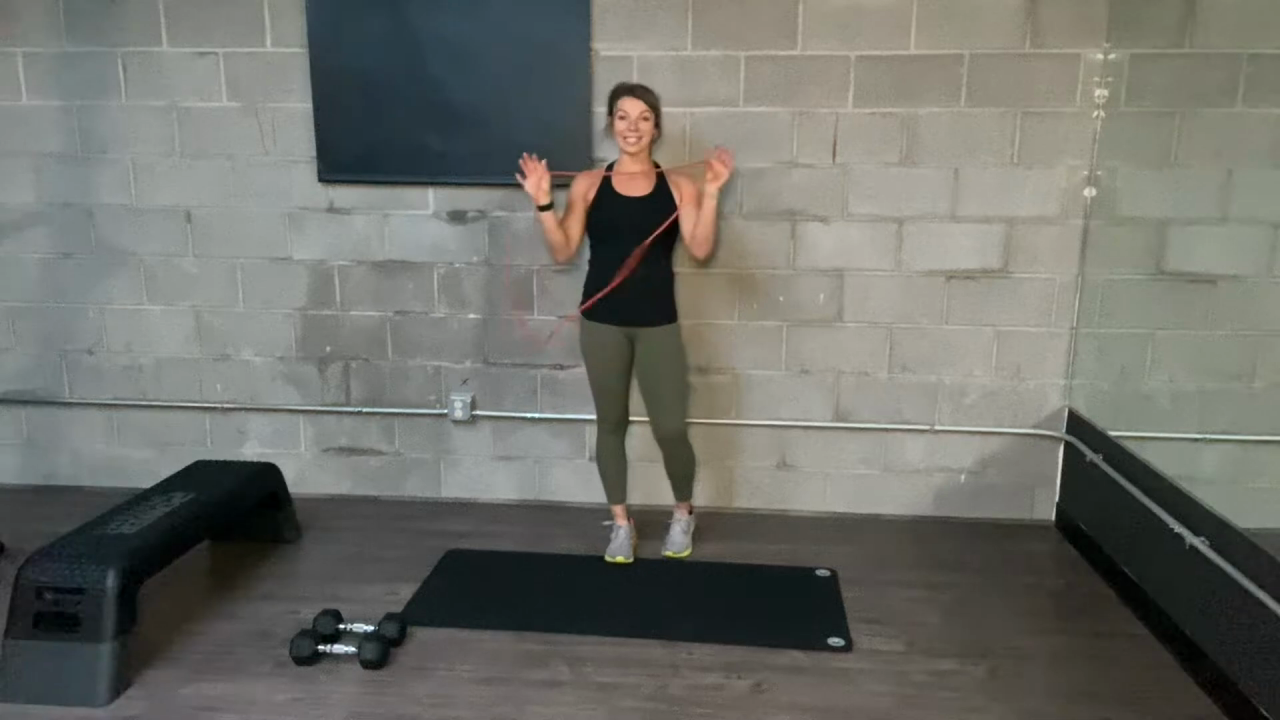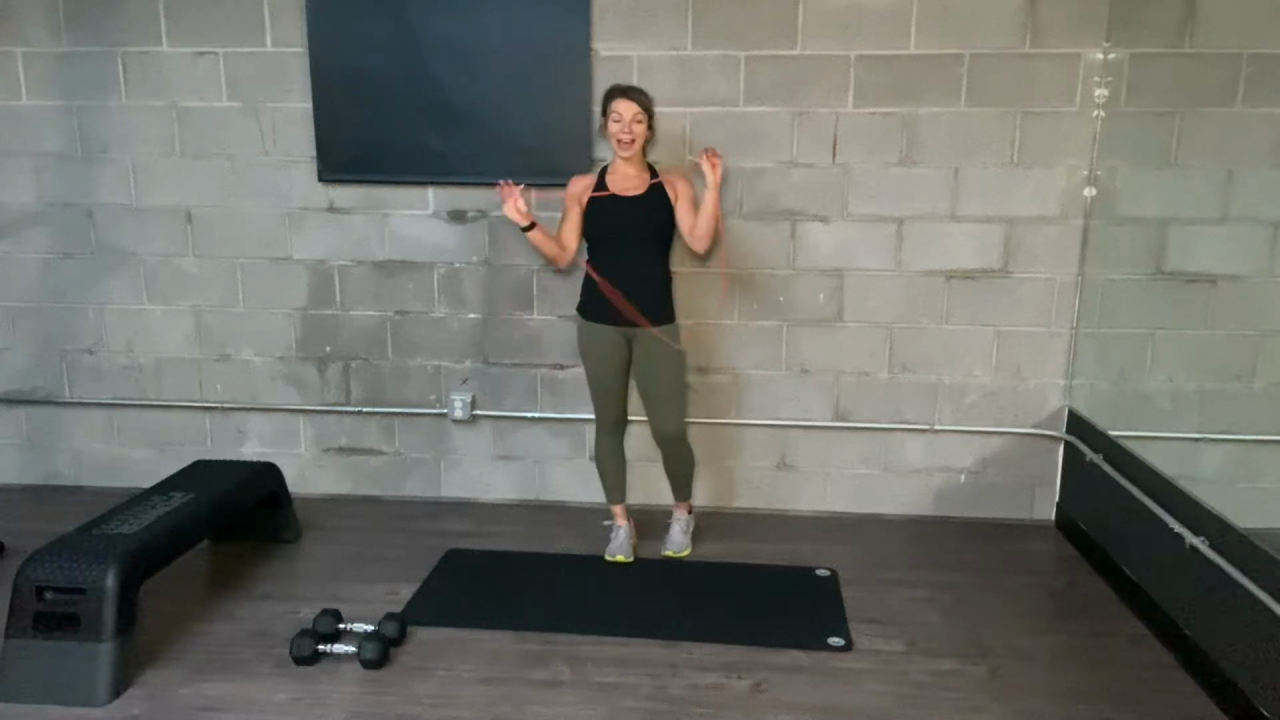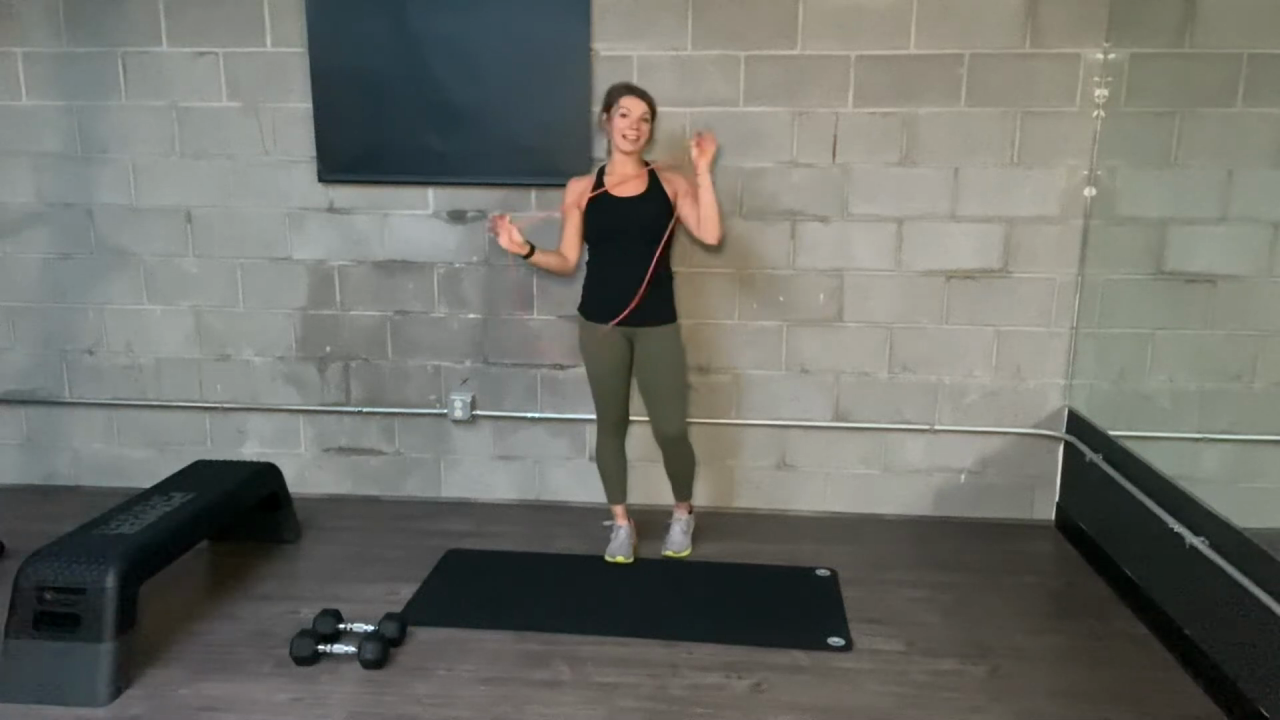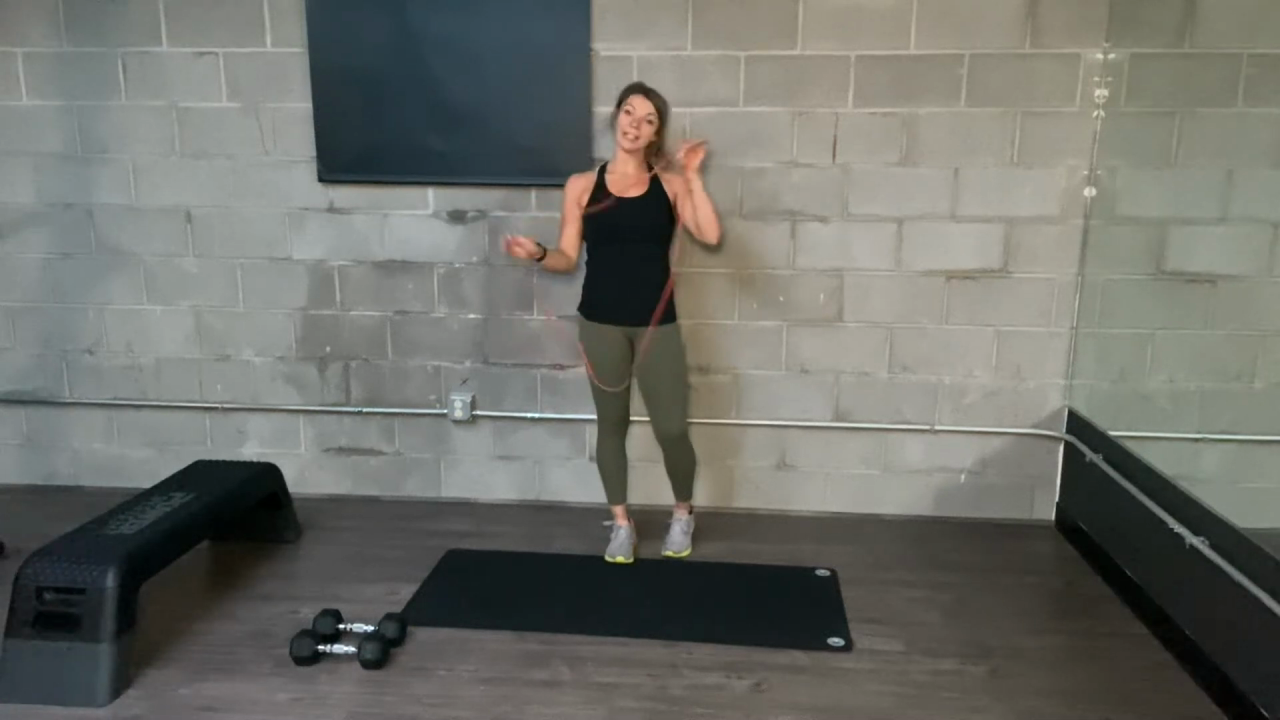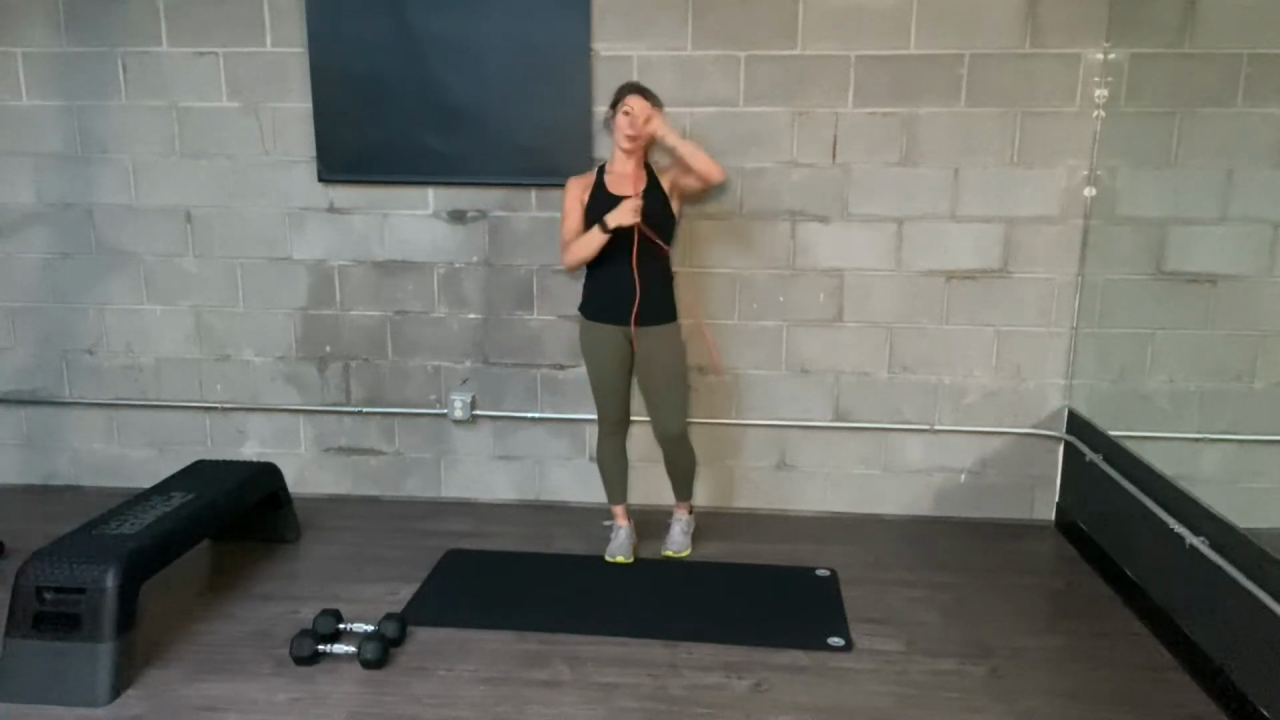
dt=0.5s
person 1, frame 1
left shoulder: (678, 186)
right shoulder: (587, 184)
left elbow: (700, 249)
right elbow: (562, 251)
left wrist: (711, 191)
right wrist: (543, 202)
left hip: (658, 323)
right hip: (602, 321)
left knee: (671, 429)
right knee: (611, 423)
left ankle: (682, 514)
right ankle: (621, 523)
person 1, frame 2
left shoulder: (672, 185)
right shoulder: (583, 187)
left elbow: (699, 243)
right elbow: (563, 255)
left wrist: (713, 186)
right wrist: (526, 223)
left hip: (655, 322)
right hip: (599, 321)
left knee: (669, 429)
right knee: (609, 424)
left ankle: (682, 513)
right ankle: (620, 522)
person 1, frame 3
left shoulder: (671, 183)
right shoulder: (581, 189)
left elbow: (710, 235)
right elbow: (567, 260)
left wrist: (703, 169)
right wrist: (524, 249)
left hip: (657, 323)
right hip: (600, 322)
left knee: (671, 429)
right knee: (611, 425)
left ankle: (682, 514)
right ankle: (621, 523)
person 1, frame 4
left shoulder: (670, 185)
right shoulder: (582, 185)
left elbow: (711, 236)
right elbow: (568, 256)
left wrist: (693, 176)
right wrist: (535, 253)
left hip: (656, 322)
right hip: (601, 321)
left knee: (672, 428)
right knee: (611, 423)
left ankle: (683, 513)
right ankle: (621, 522)
person 1, frame 5
left shoulder: (667, 180)
right shoulder: (582, 186)
left elbow: (716, 176)
right elbow: (570, 256)
left wrist: (666, 134)
right wrist: (610, 222)
left hip: (658, 321)
right hip: (602, 322)
left knee: (671, 429)
right knee: (612, 424)
left ankle: (682, 514)
right ankle: (621, 523)
